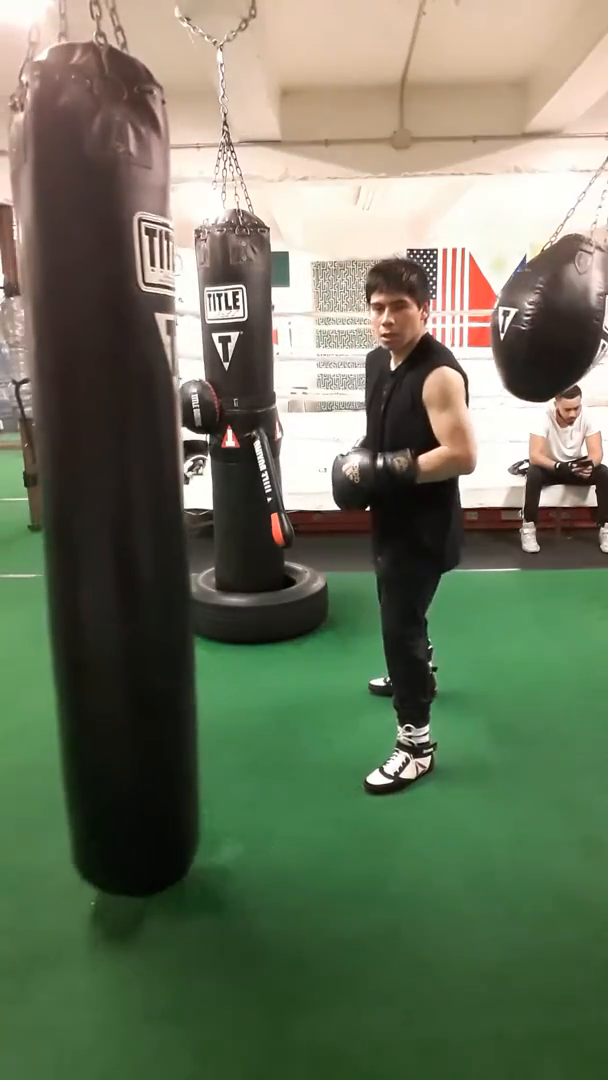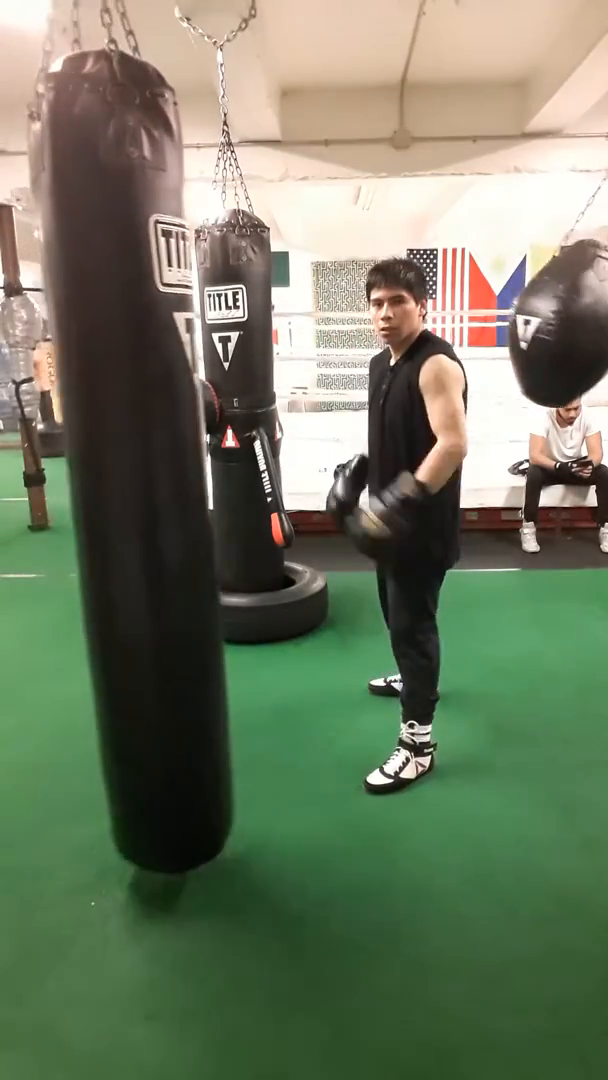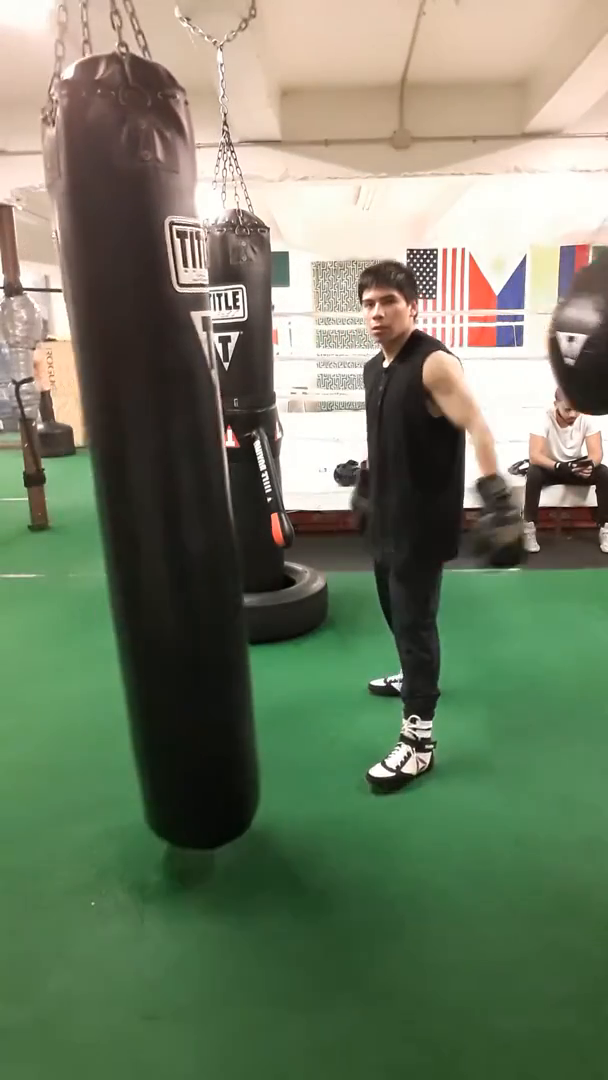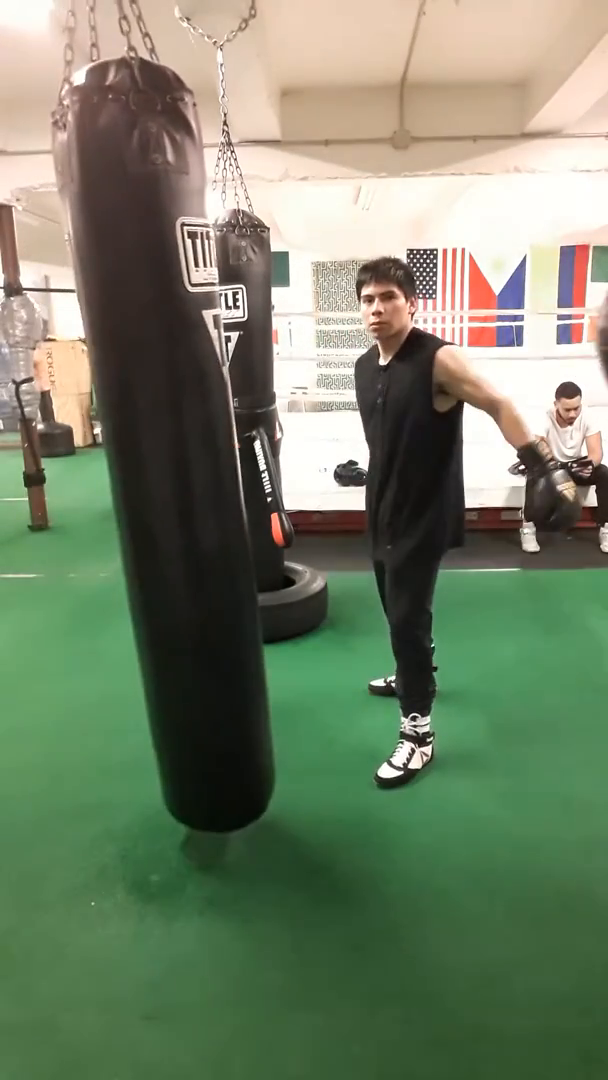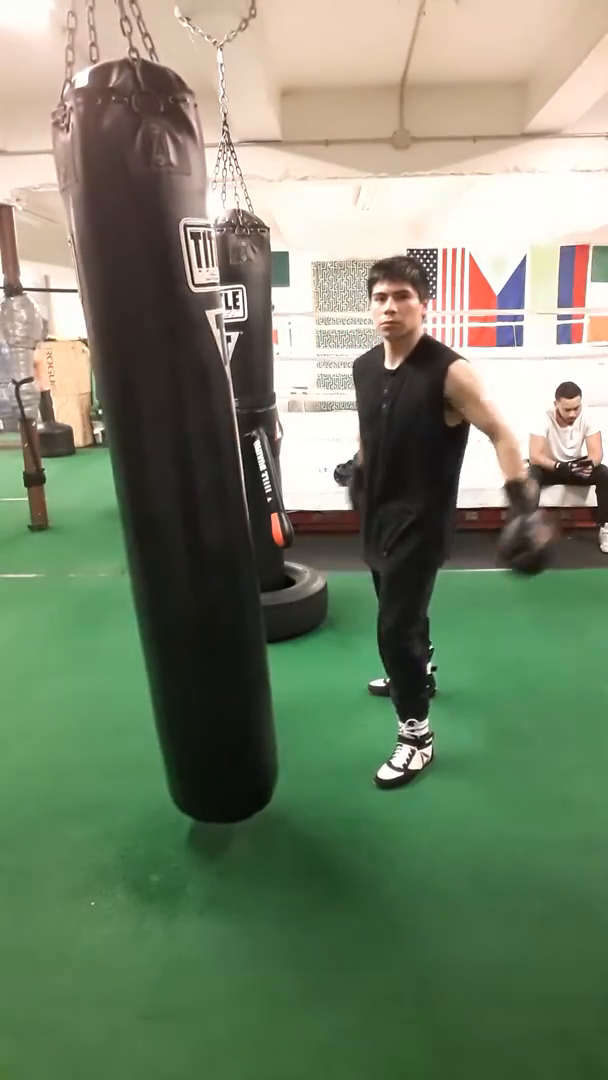
dt=0.2s
person 1, frame 1
left shoulder: (439, 373)
right shoulder: (377, 361)
left elbow: (462, 456)
left wrist: (382, 469)
right wrist: (358, 461)
left hip: (423, 524)
right hip: (392, 519)
left knee: (400, 625)
right knee: (401, 611)
left ankle: (416, 745)
right ankle: (418, 676)
person 1, frame 2
left shoulder: (437, 364)
right shoulder: (381, 363)
left elbow: (453, 444)
left wrist: (397, 504)
right wrist: (355, 473)
left hip: (423, 521)
right hip: (390, 516)
left knee: (412, 620)
right knee: (395, 610)
left ankle: (418, 743)
right ankle: (415, 678)
person 1, frame 3
left shoulder: (433, 362)
right shoulder: (374, 368)
left elbow: (478, 431)
left wrist: (500, 503)
right wrist: (370, 485)
left hip: (424, 519)
right hip: (391, 513)
left knee: (414, 618)
right knee: (394, 608)
left ankle: (418, 739)
right ankle: (415, 677)
person 1, frame 4
left shoulder: (438, 359)
right shoulder: (364, 366)
left elbow: (501, 407)
left wrist: (545, 468)
left hip: (424, 513)
right hip: (385, 510)
left knee: (408, 615)
right knee: (397, 608)
left ankle: (418, 733)
right ankle: (413, 675)
person 1, frame 5
left shoulder: (449, 371)
right shoulder: (364, 367)
left elbow: (501, 434)
left wrist: (525, 507)
right wrist: (360, 482)
left hip: (421, 521)
right hip: (380, 515)
left knee: (394, 627)
right knee: (403, 613)
left ankle: (416, 735)
right ankle: (418, 673)
